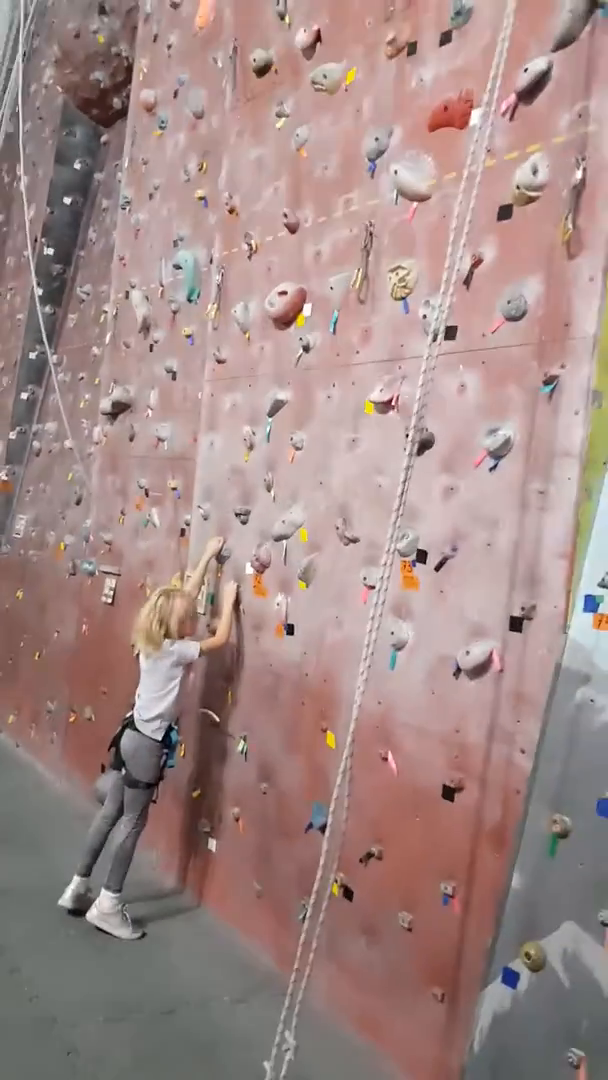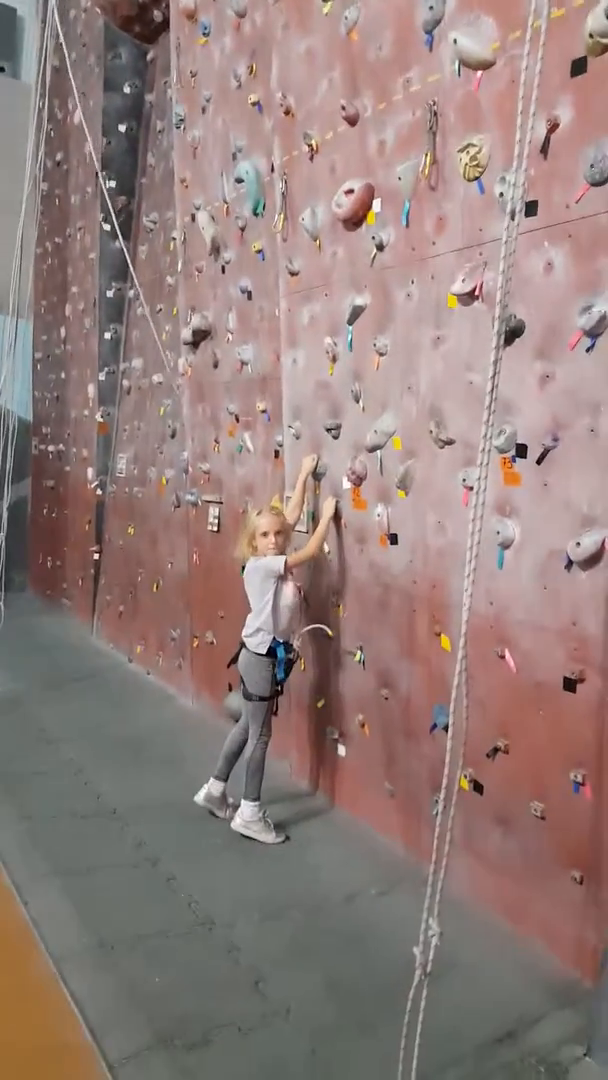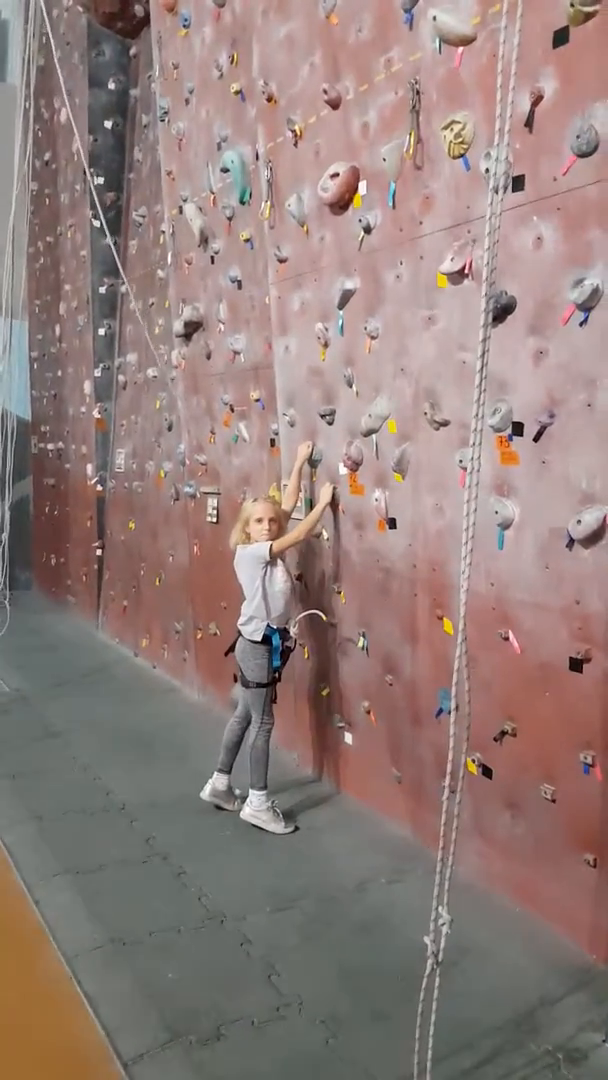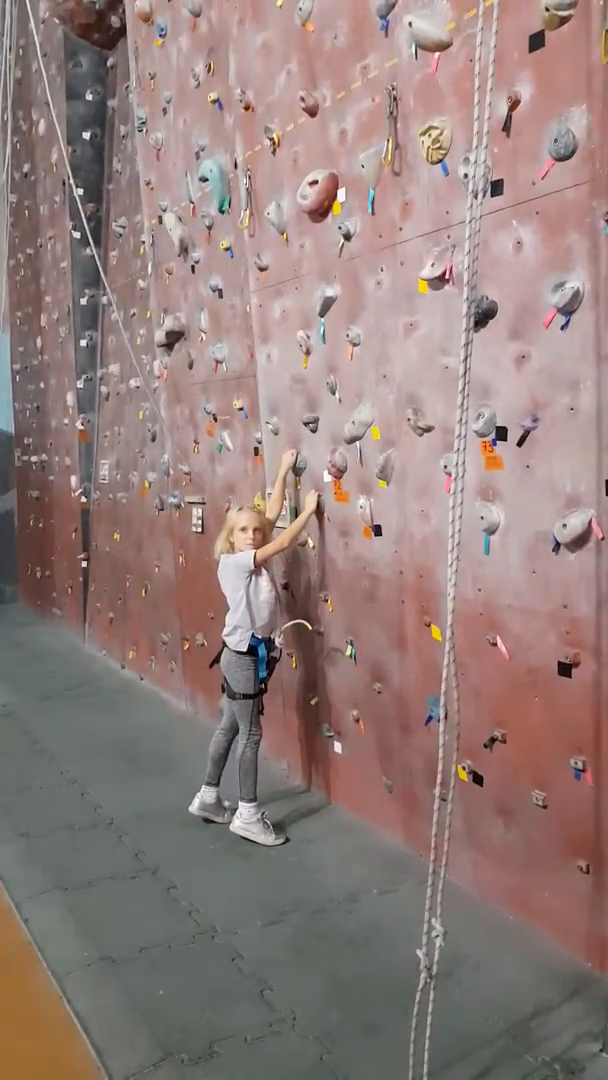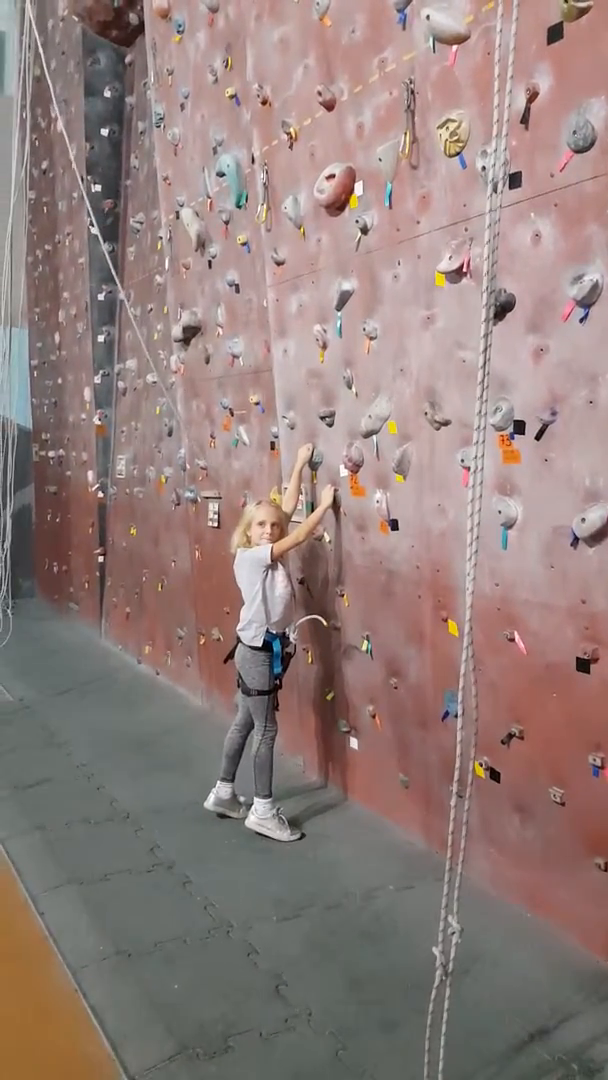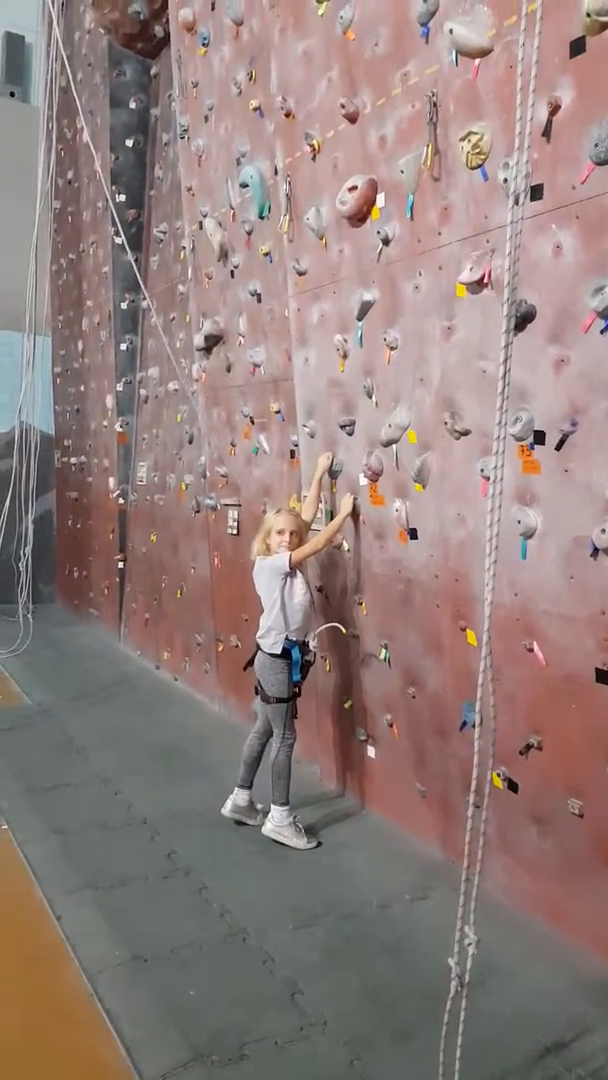
dt=0.5s
person 1, frame 1
left shoulder: (154, 643)
right shoulder: (172, 650)
left elbow: (184, 594)
right elbow: (220, 639)
left wrist: (208, 557)
right wrist: (228, 600)
left hip: (133, 733)
right hip: (148, 742)
left knee: (111, 812)
right knee: (132, 823)
left ankle: (78, 889)
right ankle: (107, 905)
person 1, frame 2
left shoulder: (275, 562)
right shoulder: (259, 566)
left elbow: (291, 515)
right elbow: (311, 551)
left wrist: (304, 476)
right wrist: (327, 515)
left hip: (269, 654)
right hip: (260, 656)
left knee: (248, 726)
right knee: (260, 735)
left ankle: (215, 789)
right ankle: (250, 814)
person 1, frame 3
left shoulder: (271, 549)
right shoulder: (248, 553)
left elbow: (288, 505)
right elbow: (299, 535)
left wrist: (300, 463)
right wrist: (324, 502)
left hip: (269, 642)
right hip: (256, 644)
left knee: (245, 715)
right knee: (262, 723)
left ankle: (219, 784)
right ankle: (257, 803)
person 1, frame 4
left shoulder: (256, 558)
right shoulder: (232, 563)
left elbow: (271, 515)
right elbow: (283, 542)
left wrist: (284, 472)
right wrist: (308, 510)
left hip: (254, 652)
right hip: (242, 654)
left knee: (230, 727)
right knee: (250, 734)
left ankle: (208, 798)
right ankle: (248, 816)
person 1, frame 5
left shoulder: (272, 553)
right shoulder: (248, 557)
left elbow: (288, 509)
right elbow: (299, 536)
left wrist: (300, 466)
right wrist: (324, 504)
left hip: (268, 647)
right hip: (256, 650)
left knee: (245, 723)
right knee: (265, 730)
left ankle: (223, 793)
right ankle: (262, 812)
person 1, frame 6
left shoulder: (290, 561)
right shoulder: (268, 565)
left elbow: (307, 517)
right elbow: (318, 544)
left wrist: (319, 474)
right wrist: (344, 513)
left hip: (287, 656)
right hip: (276, 657)
left knee: (265, 730)
right knee: (284, 737)
left ankle: (240, 800)
right ankle: (280, 818)
